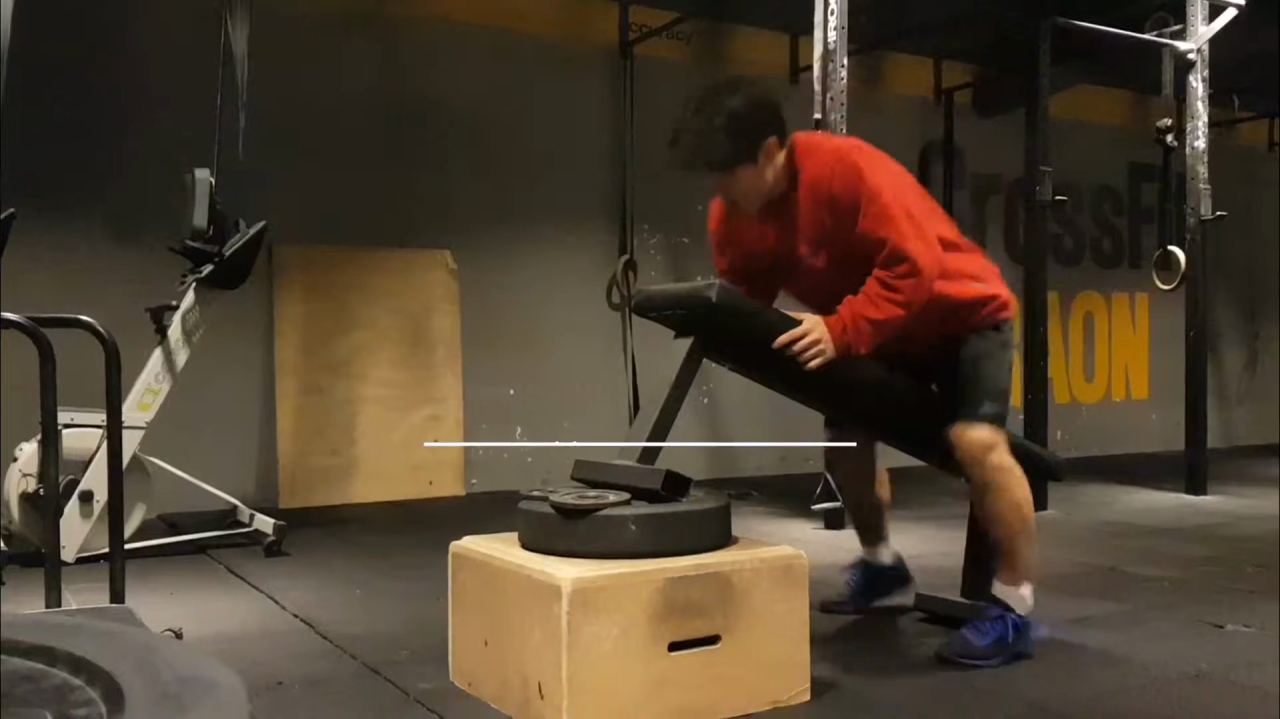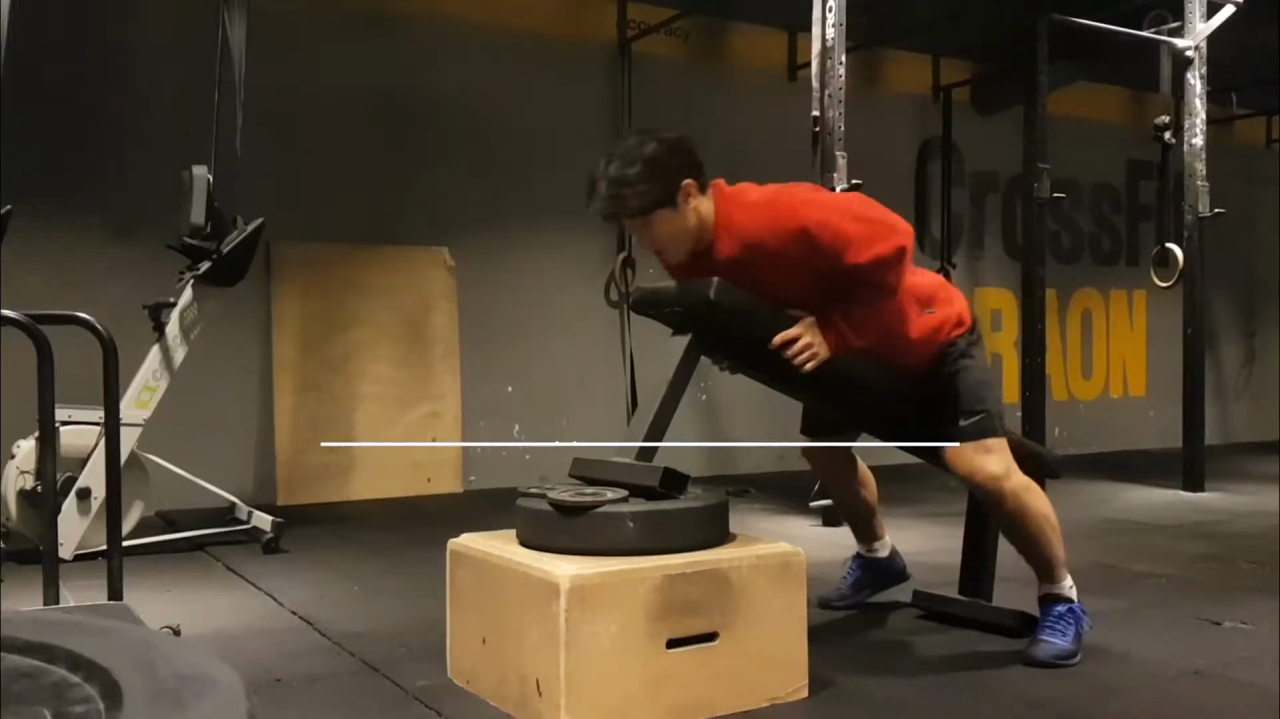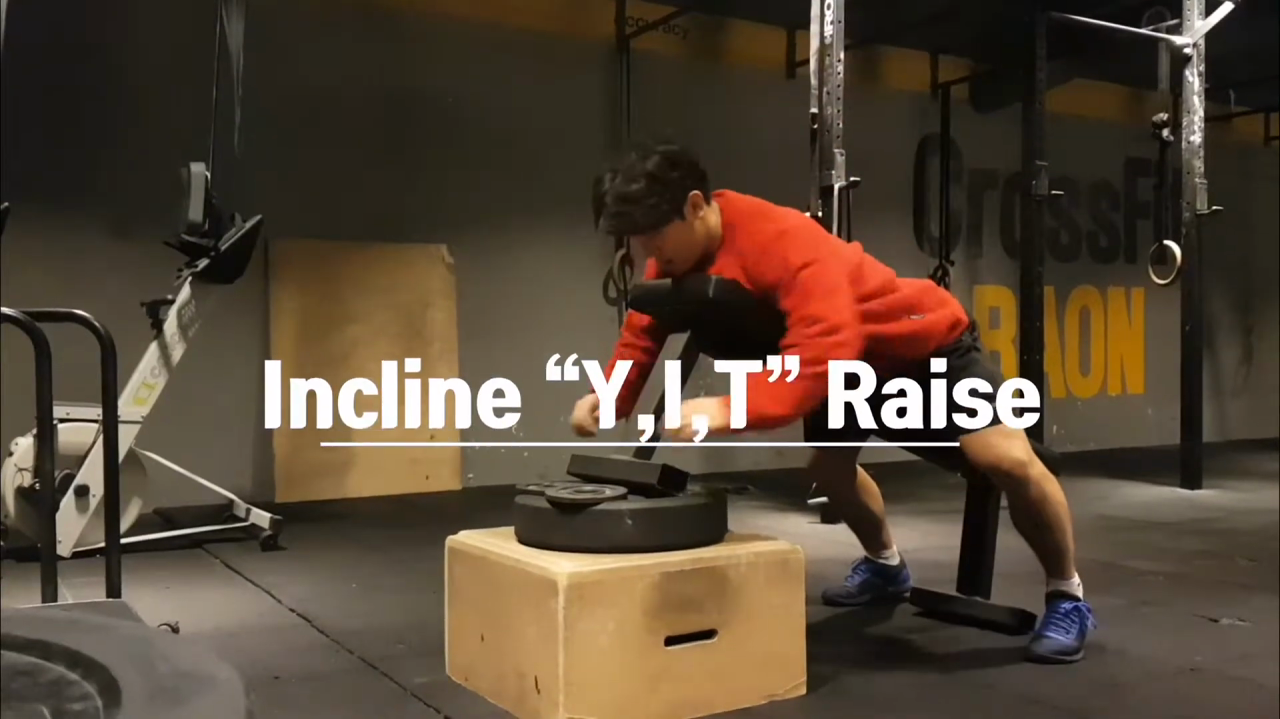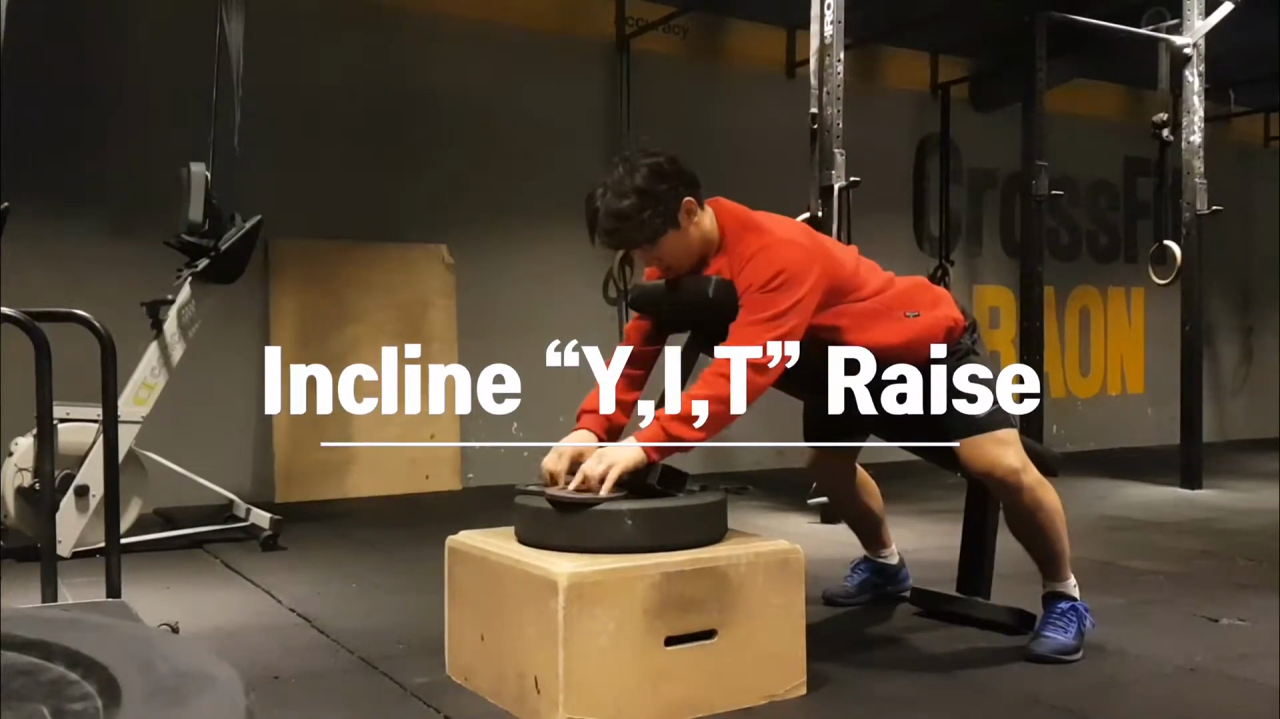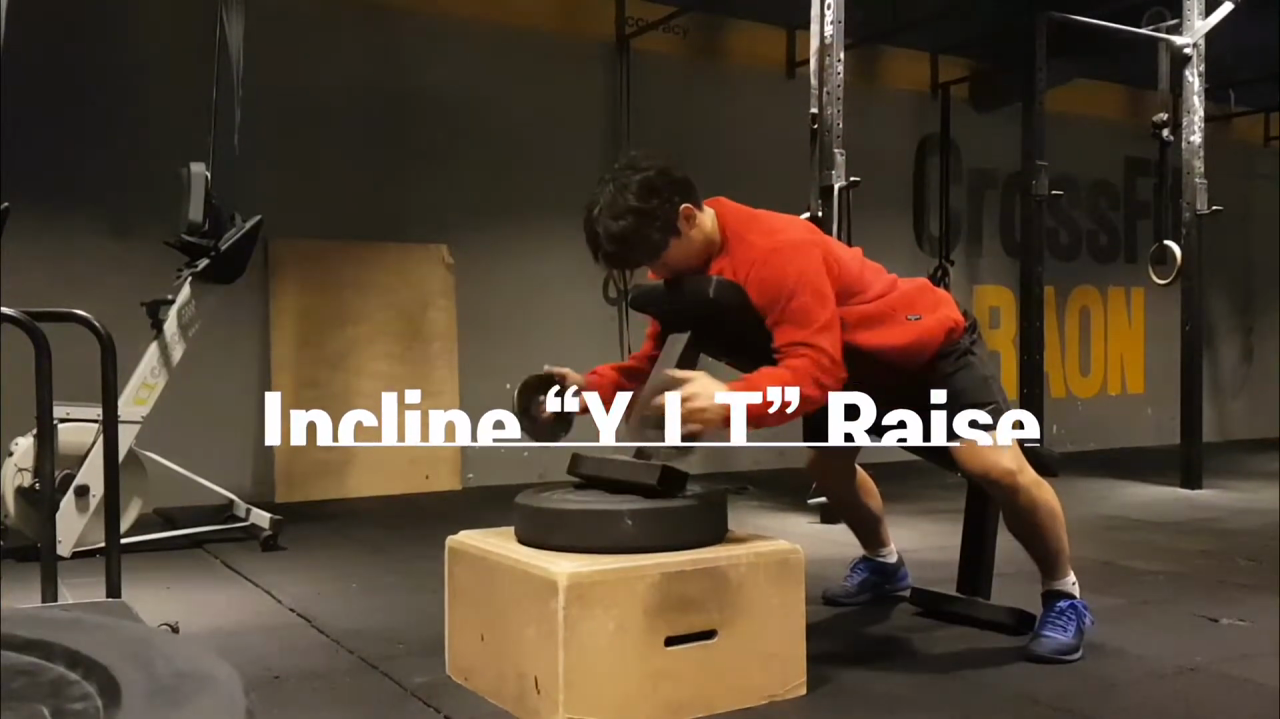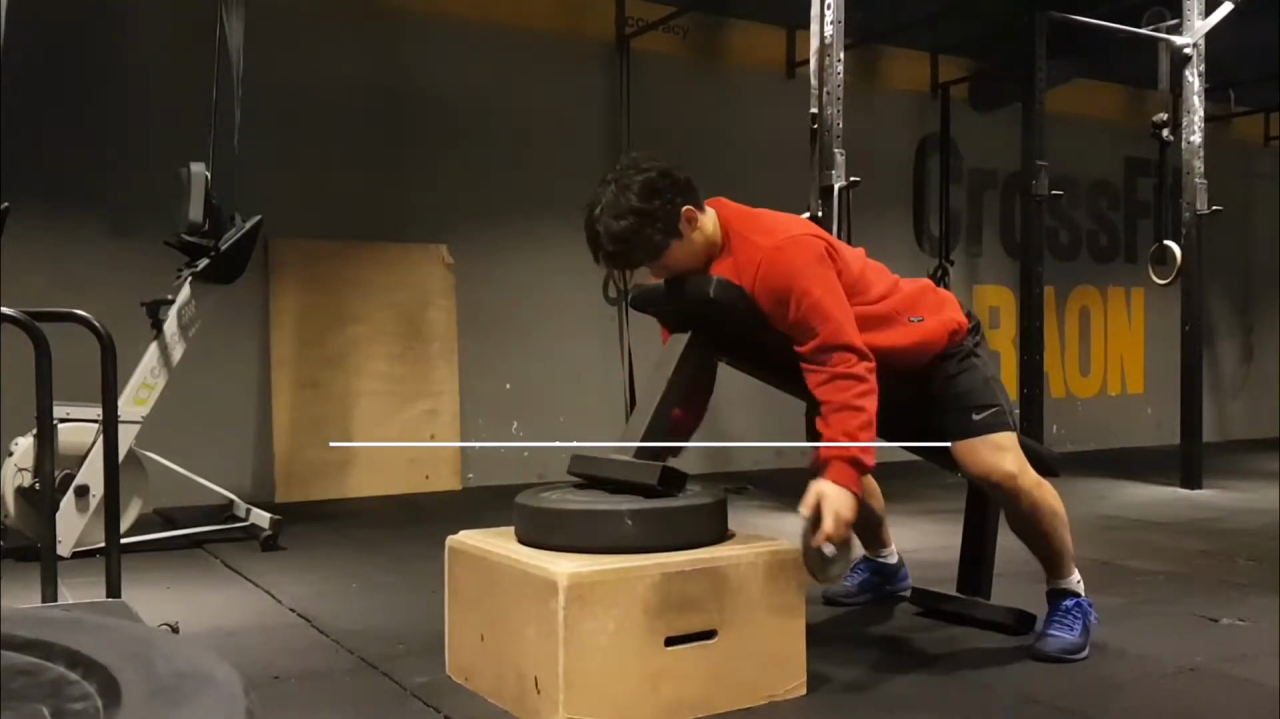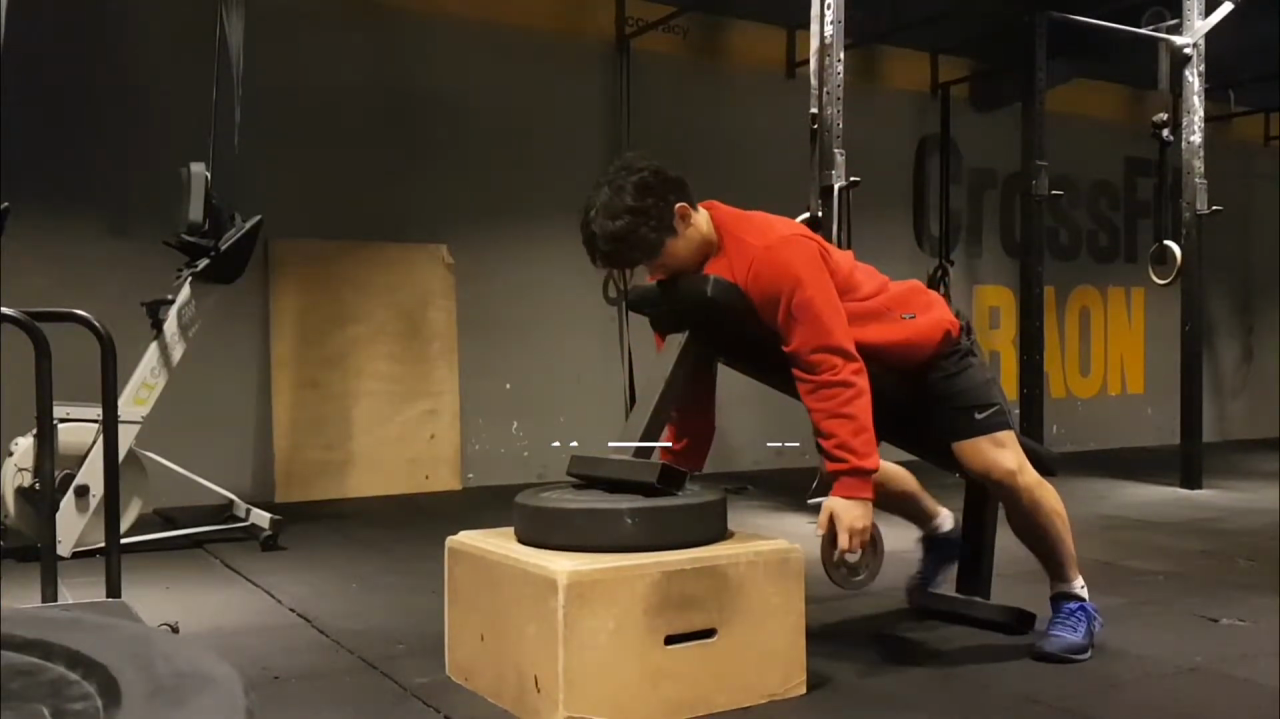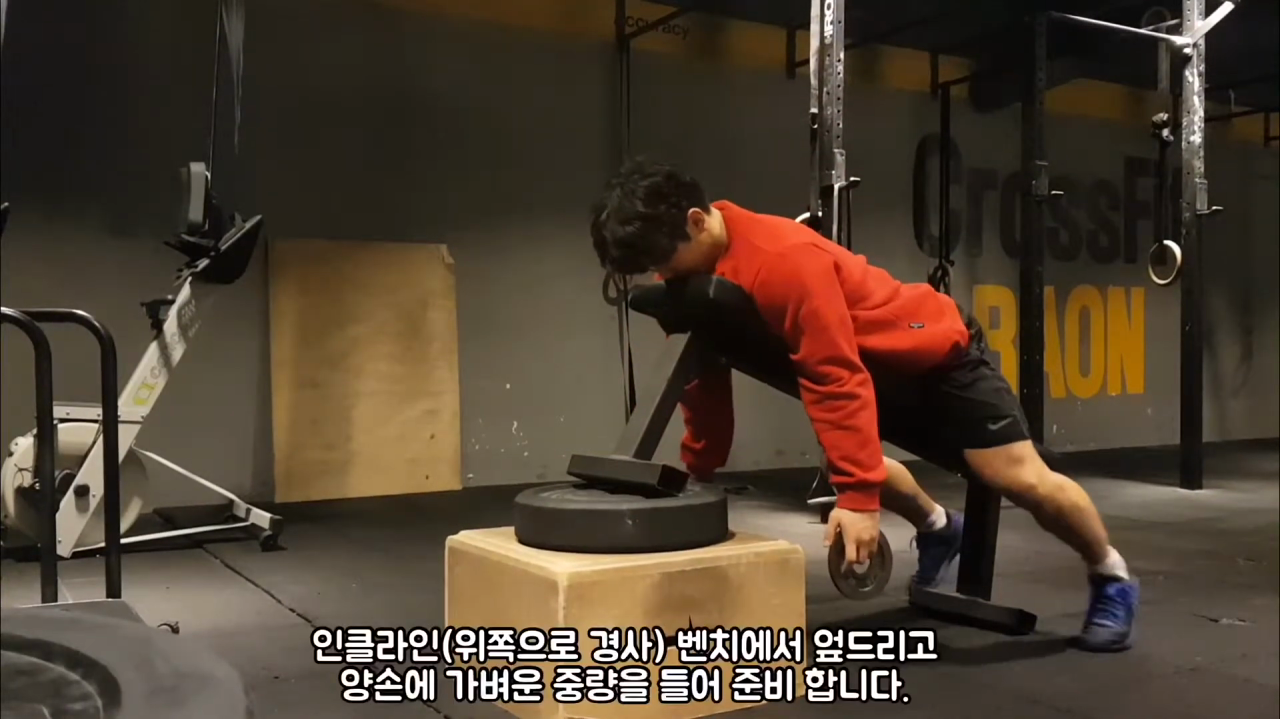
dt=0.5s
person 1, frame 1
left shoulder: (846, 167)
right shoulder: (731, 216)
left elbow: (911, 267)
right elbow: (744, 294)
left wrist: (839, 332)
left hip: (960, 310)
right hip: (884, 332)
left knee: (977, 443)
right knee: (845, 444)
left ankle: (1013, 608)
right ankle: (881, 566)
person 1, frame 2
left shoulder: (769, 216)
right shoulder: (689, 253)
left elbow: (888, 241)
right elbow: (743, 300)
left wrist: (834, 334)
left hip: (930, 337)
right hip: (849, 352)
left knee: (987, 470)
right knee: (824, 451)
left ankle: (1062, 600)
right ankle: (878, 558)
person 1, frame 3
left shoulder: (780, 241)
right shoulder: (678, 258)
left elbow: (827, 341)
right elbow: (645, 331)
left wrist: (736, 409)
right wrist: (611, 395)
left hip: (928, 341)
right hip: (855, 363)
left knee: (1008, 460)
right knee: (827, 463)
left ankle: (1067, 597)
right ankle: (885, 564)
person 1, frame 4
left shoulder: (775, 253)
right shoulder: (678, 262)
left elbow: (747, 370)
right elbow: (637, 353)
left wrist: (646, 444)
right wrist: (590, 429)
left hip: (927, 341)
left knee: (1001, 467)
right knee: (826, 461)
left ankle: (1064, 599)
right ankle: (884, 564)
person 1, frame 5
left shoulder: (779, 251)
right shoulder: (685, 263)
left elbow: (814, 368)
right elbow: (656, 355)
left wrist: (731, 402)
right wrist: (593, 388)
left hip: (930, 343)
right hip: (858, 360)
left knee: (996, 467)
right knee: (826, 462)
left ankle: (1064, 597)
right ankle: (883, 563)
person 1, frame 6
left shoulder: (783, 252)
right shoulder: (690, 265)
left elbow: (843, 365)
left wrist: (843, 475)
left hip: (933, 343)
right hip: (872, 357)
left knee: (999, 469)
right knee: (822, 463)
left ankle: (1069, 595)
right ankle: (884, 563)
person 1, frame 7
left shoulder: (775, 252)
right shoulder: (680, 272)
left elbow: (832, 369)
right elbow: (690, 382)
left wrist: (853, 483)
left hip: (923, 344)
right hip: (862, 357)
left knee: (1000, 467)
right knee: (839, 465)
left ankle: (1073, 599)
right ankle: (941, 530)
person 1, frame 8
left shoulder: (784, 259)
right shoulder: (695, 269)
left elbow: (836, 379)
right elbow: (706, 378)
left wrist: (859, 496)
right wrist: (696, 475)
left hip: (935, 348)
right hip: (878, 368)
left knee: (1021, 479)
right knee: (853, 456)
left ankle: (1111, 578)
right ankle: (938, 526)
